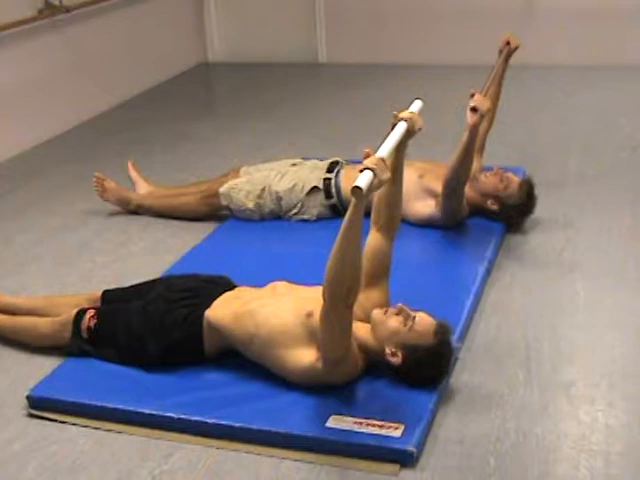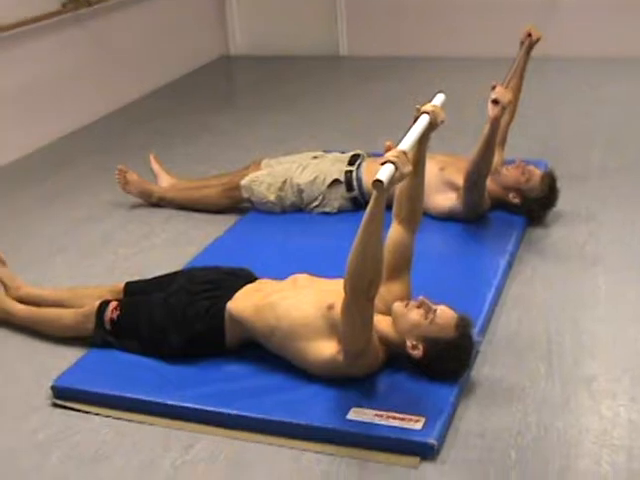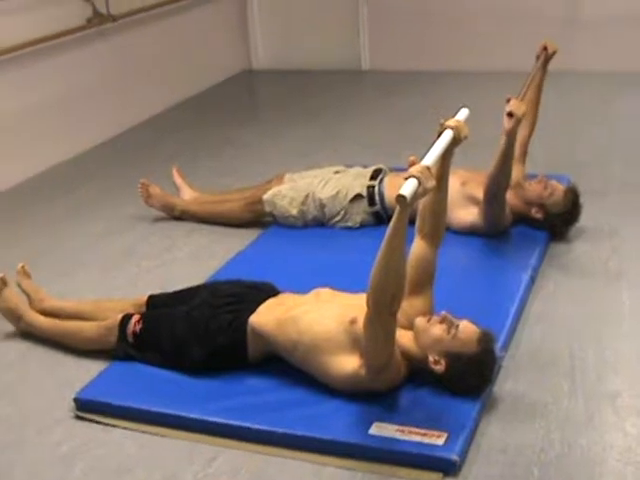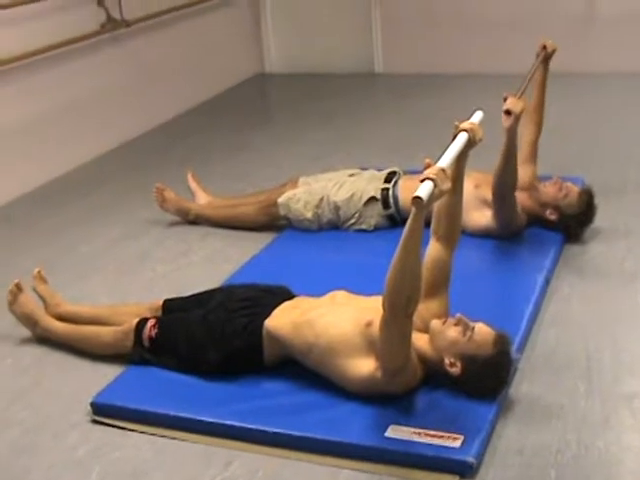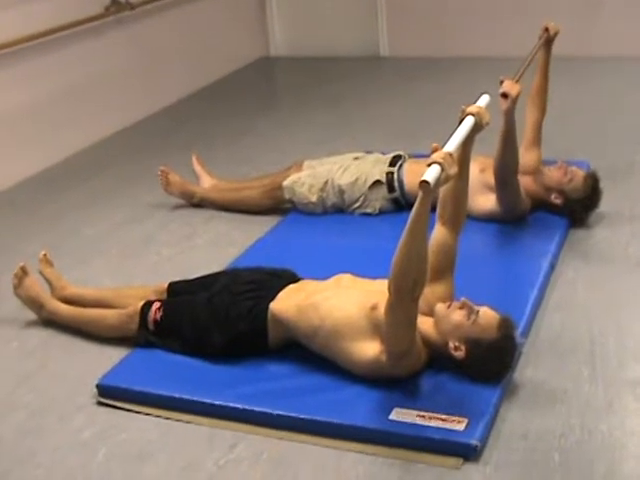
dt=0.3s
person 1, frame 1
left shoulder: (341, 361)
right shoulder: (372, 312)
left elbow: (337, 298)
right elbow: (382, 234)
left wrist: (359, 202)
right wrist: (401, 151)
left hip: (191, 330)
right hip: (219, 290)
left knee: (79, 326)
right knee: (95, 303)
person 1, frame 2
left shoulder: (362, 355)
right shoulder: (392, 304)
left elbow: (357, 291)
right elbow: (405, 228)
left wrist: (380, 194)
right wrist: (421, 143)
left hip: (214, 322)
right hip: (242, 282)
left knee: (104, 318)
right knee: (118, 294)
person 1, frame 3
left shoulder: (383, 370)
right shoulder: (413, 322)
left elbow: (378, 306)
right elbow: (428, 241)
left wrist: (403, 208)
right wrist: (446, 158)
left hip: (235, 336)
right hip: (264, 296)
left knee: (119, 332)
right knee: (139, 305)
right ankle: (45, 304)
person 1, frame 4
left shoulder: (399, 372)
right shoulder: (429, 322)
left elbow: (395, 309)
right elbow: (444, 244)
left wrist: (418, 211)
right wrist: (461, 162)
left hip: (251, 338)
right hip: (279, 299)
left knee: (134, 336)
right knee: (156, 310)
left ankle: (45, 325)
right ankle: (62, 309)
person 1, frame 5
left shoulder: (404, 355)
right shoulder: (435, 307)
left elbow: (402, 291)
right elbow: (449, 229)
left wrist: (426, 194)
right wrist: (466, 143)
left hip: (256, 322)
right hip: (284, 283)
left knee: (140, 318)
right knee: (163, 292)
left ankle: (50, 307)
right ankle: (67, 292)
person 2, frame 1
left shoulder: (452, 210)
right shoulder: (472, 177)
right elbow: (483, 118)
left wrist: (470, 131)
right wrist: (503, 62)
left hip: (321, 194)
right hip: (329, 169)
left knee: (219, 198)
right knee: (233, 176)
left ankle: (134, 200)
right ankle: (148, 193)
person 2, frame 2
left shoulder: (474, 203)
right shoulder: (494, 169)
left elbow: (470, 180)
right elbow: (505, 113)
left wrist: (492, 123)
right wrist: (524, 53)
left hip: (343, 186)
right hip: (350, 162)
left knee: (241, 190)
right knee: (255, 169)
left ankle: (156, 194)
right ankle: (173, 184)
person 2, frame 3
left shoulder: (495, 218)
right shoulder: (515, 184)
left elbow: (491, 190)
right elbow: (525, 130)
left wrist: (508, 132)
right wrist: (542, 67)
left hip: (365, 201)
right hip: (373, 176)
left knee: (263, 204)
right knee: (276, 183)
left ankle: (177, 206)
right ankle: (193, 197)
person 2, frame 4
left shoulder: (510, 220)
right shoulder: (527, 185)
left elbow: (501, 191)
right elbow: (533, 129)
left wrist: (507, 131)
right wrist: (544, 66)
left hip: (380, 204)
right hip: (386, 179)
left knee: (279, 208)
right knee: (291, 187)
left ankle: (193, 211)
right ankle: (210, 202)
person 2, frame 5
left shoulder: (514, 205)
right shoulder: (532, 169)
left elbow: (502, 176)
right elbow: (537, 113)
left wrist: (507, 114)
right wrist: (547, 51)
left hip: (384, 188)
right hip: (391, 163)
left knee: (282, 192)
right knee: (296, 170)
left ankle: (196, 194)
right ankle: (214, 185)
